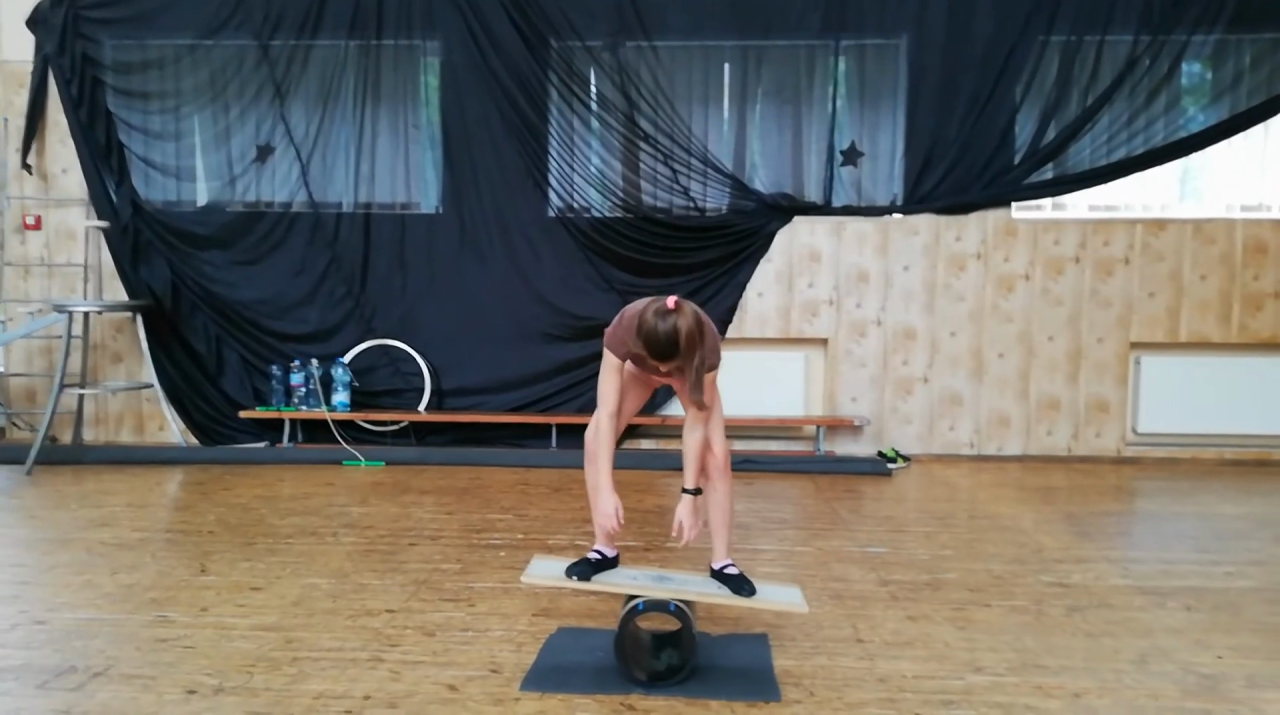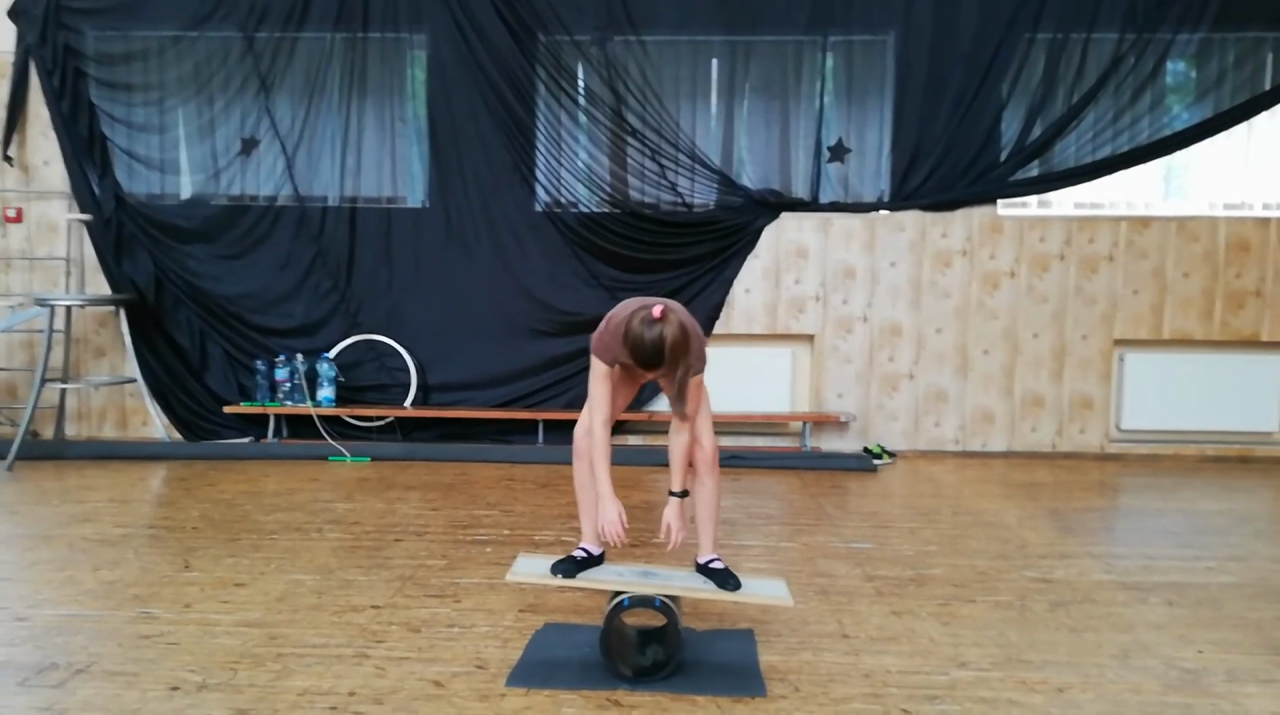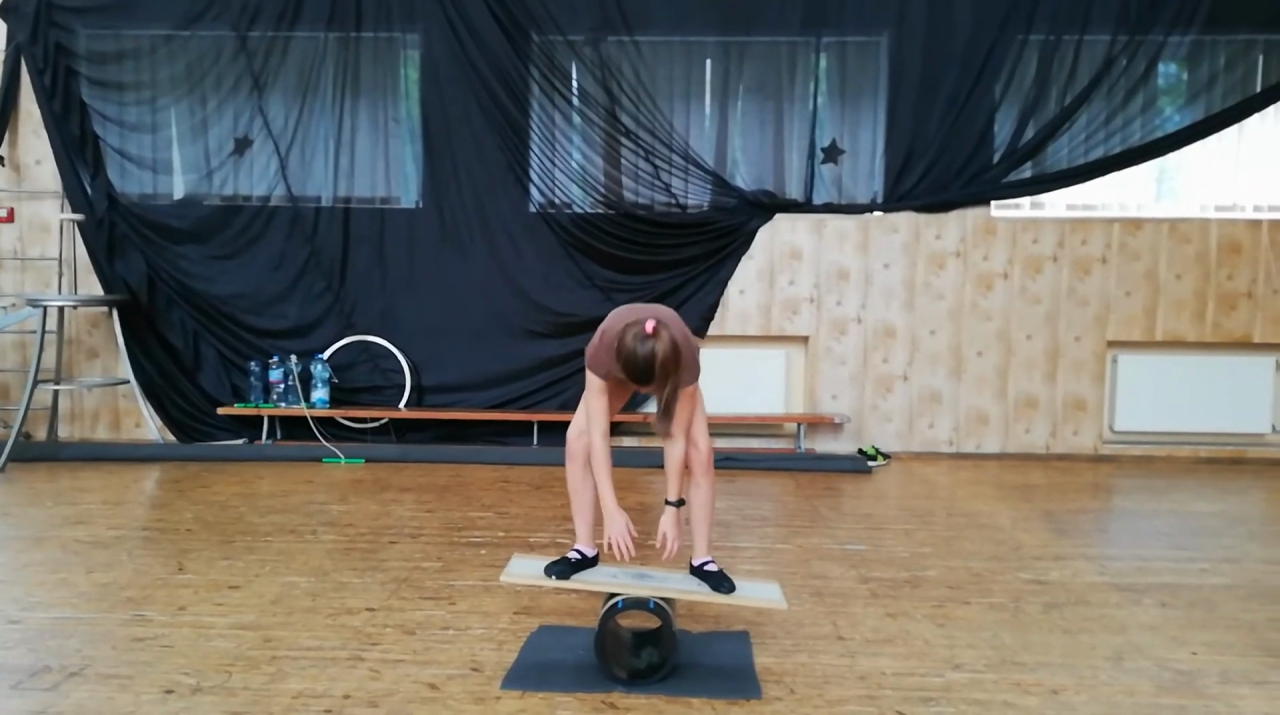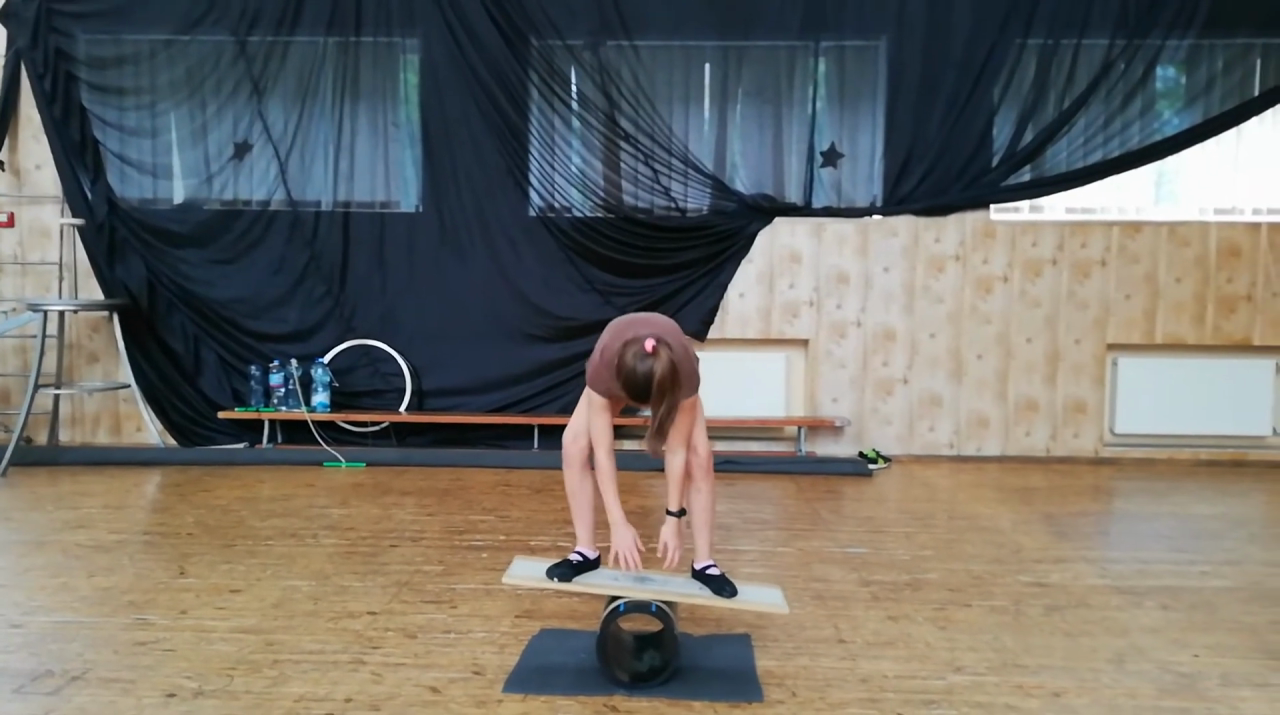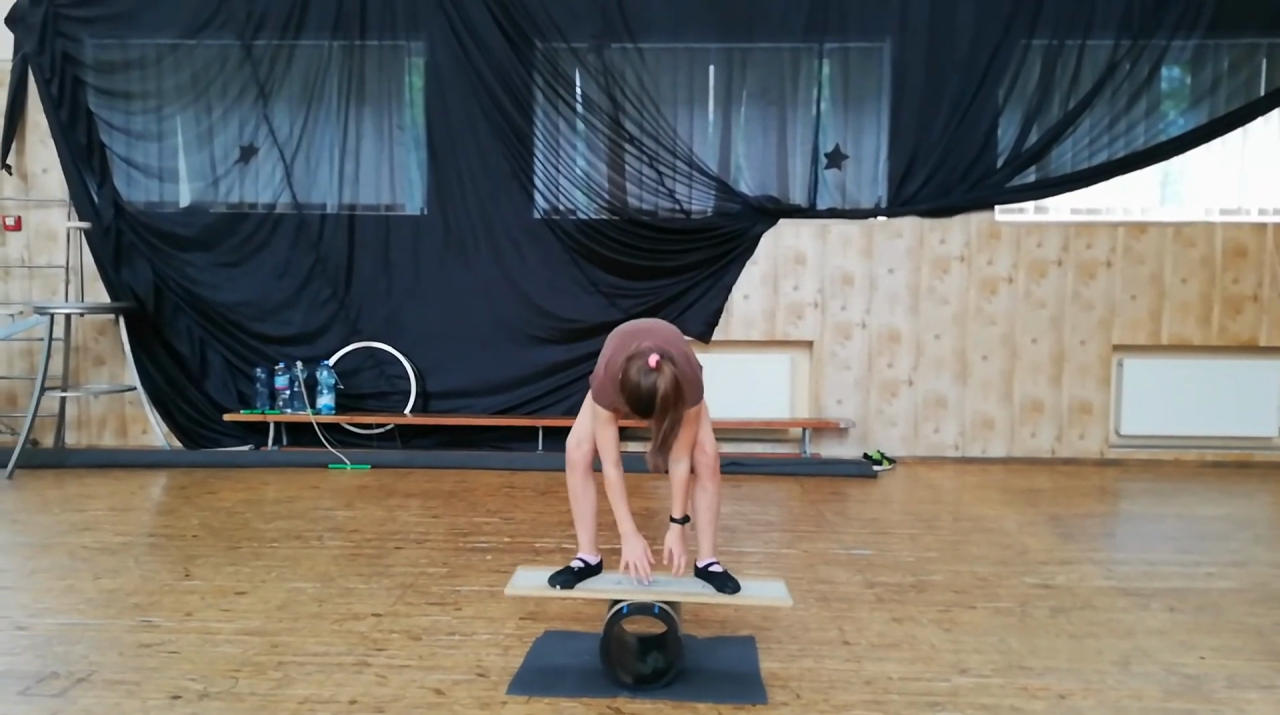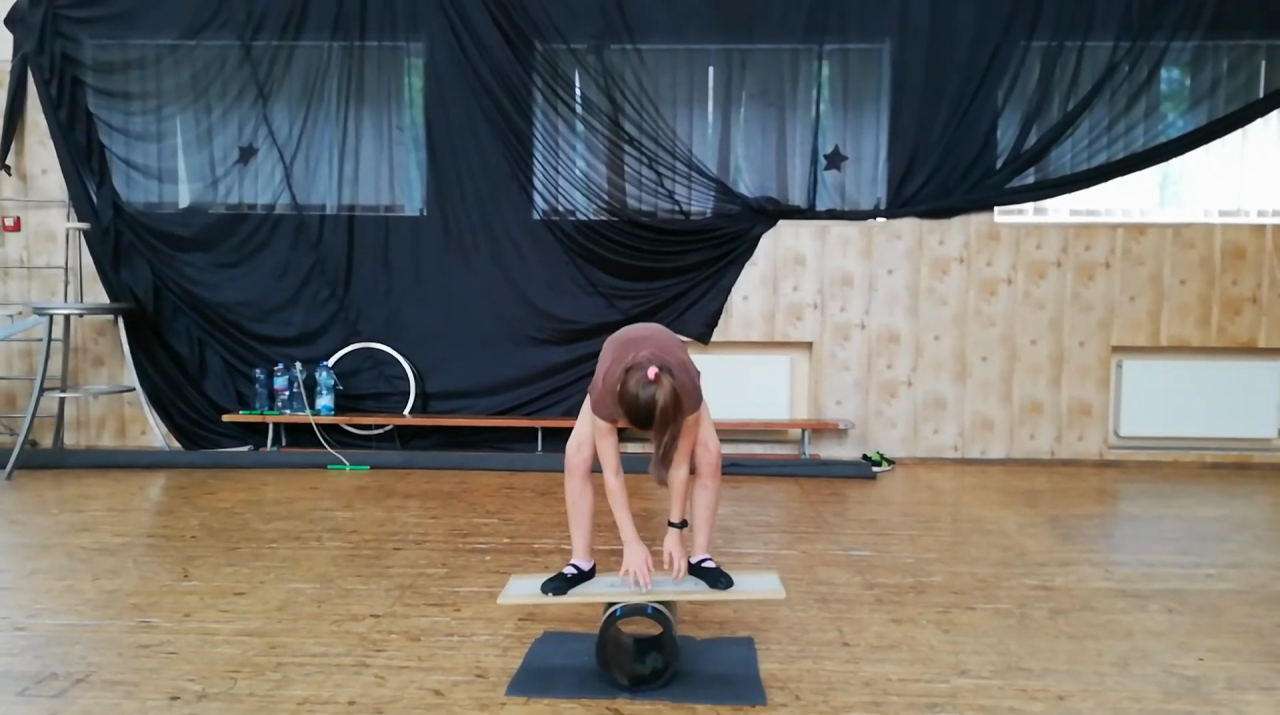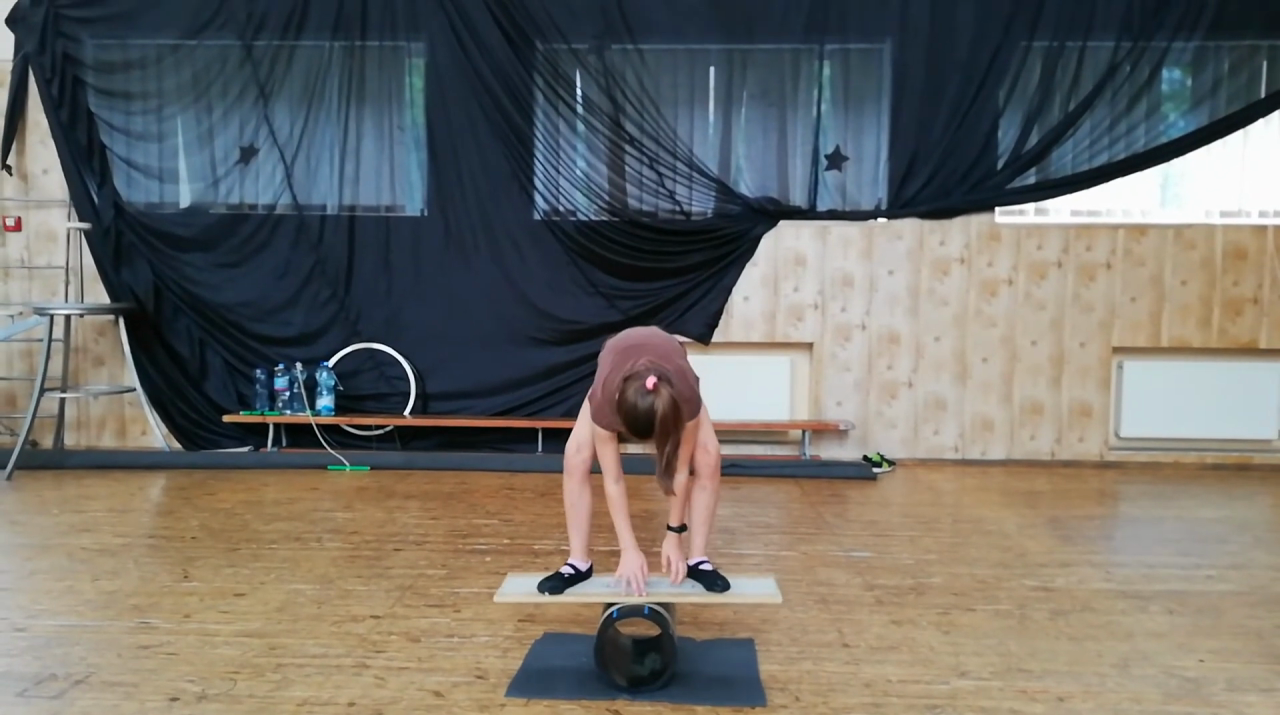
dt=0.1s
person 1, frame 1
left shoulder: (705, 341)
right shoulder: (623, 332)
left elbow: (695, 426)
right elbow: (607, 414)
left wrist: (689, 496)
right wrist: (604, 492)
left hip: (690, 370)
right hip: (637, 367)
left knee: (716, 453)
right knee: (596, 438)
left ankle: (722, 563)
right ankle: (604, 550)
person 1, frame 2
left shoulder: (691, 345)
right shoulder: (609, 338)
left elbow: (682, 428)
right elbow: (600, 423)
left wrist: (676, 498)
right wrist: (606, 497)
left hip: (676, 362)
right hip: (624, 362)
left knee: (705, 448)
right knee: (584, 437)
left ankle: (708, 557)
right ankle: (590, 547)
person 1, frame 3
left shoulder: (685, 356)
right shoulder: (603, 351)
left elbow: (676, 439)
right elbow: (599, 437)
left wrist: (672, 508)
right wrist: (611, 511)
left hip: (668, 367)
right hip: (620, 364)
left knee: (700, 450)
right knee: (578, 438)
left ankle: (702, 559)
right ankle: (584, 549)
person 1, frame 4
left shoulder: (684, 369)
right shoulder: (603, 368)
left elbow: (677, 451)
right elbow: (603, 453)
left wrist: (673, 518)
right wrist: (618, 523)
left hip: (670, 368)
right hip: (619, 363)
left knee: (699, 454)
right knee: (574, 444)
left ankle: (703, 563)
right ankle: (585, 552)
person 1, frame 5
left shoulder: (688, 380)
right shoulder: (606, 380)
left elbow: (681, 459)
right elbow: (611, 465)
left wrist: (677, 525)
right wrist: (629, 535)
left hip: (673, 376)
right hip: (623, 369)
left knee: (706, 453)
right knee: (578, 448)
left ankle: (707, 561)
right ankle: (588, 557)
person 1, frame 6
left shoulder: (686, 388)
right shoulder: (606, 391)
left elbow: (680, 465)
right elbow: (613, 474)
left wrist: (675, 530)
right wrist: (632, 542)
left hip: (672, 372)
right hip: (619, 371)
left knee: (708, 454)
right knee: (577, 454)
left ankle: (700, 557)
right ankle: (581, 562)
person 1, frame 7
left shoulder: (686, 395)
right shoulder: (604, 398)
left elbow: (679, 470)
right elbow: (613, 480)
left wrist: (674, 535)
right wrist: (629, 549)
left hip: (669, 373)
right hip: (618, 369)
left knee: (708, 455)
right knee: (576, 455)
left ankle: (697, 559)
right ankle: (578, 562)
